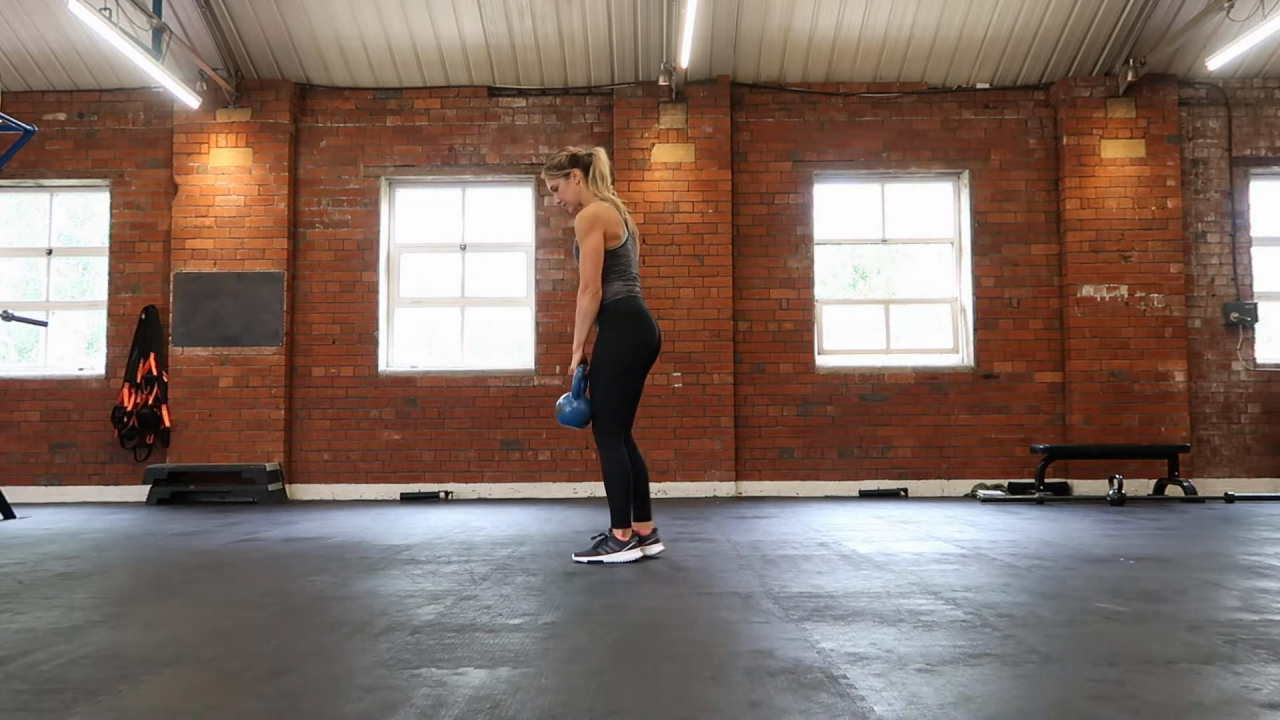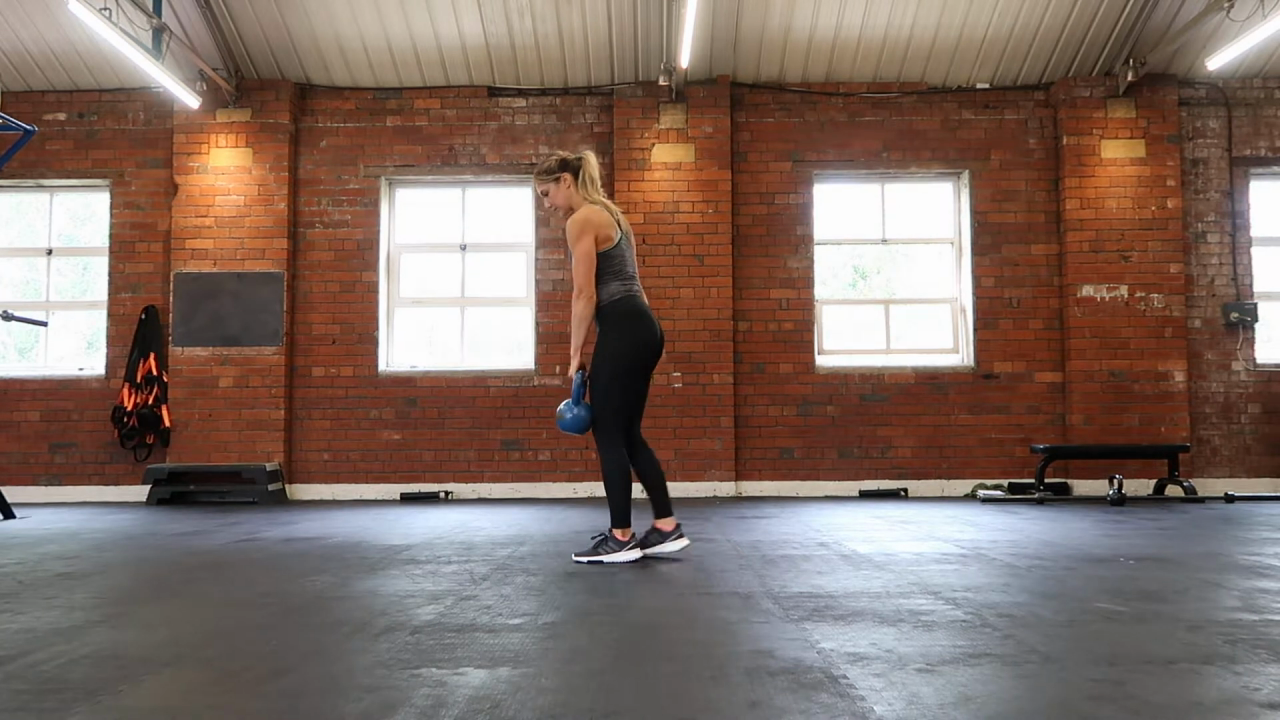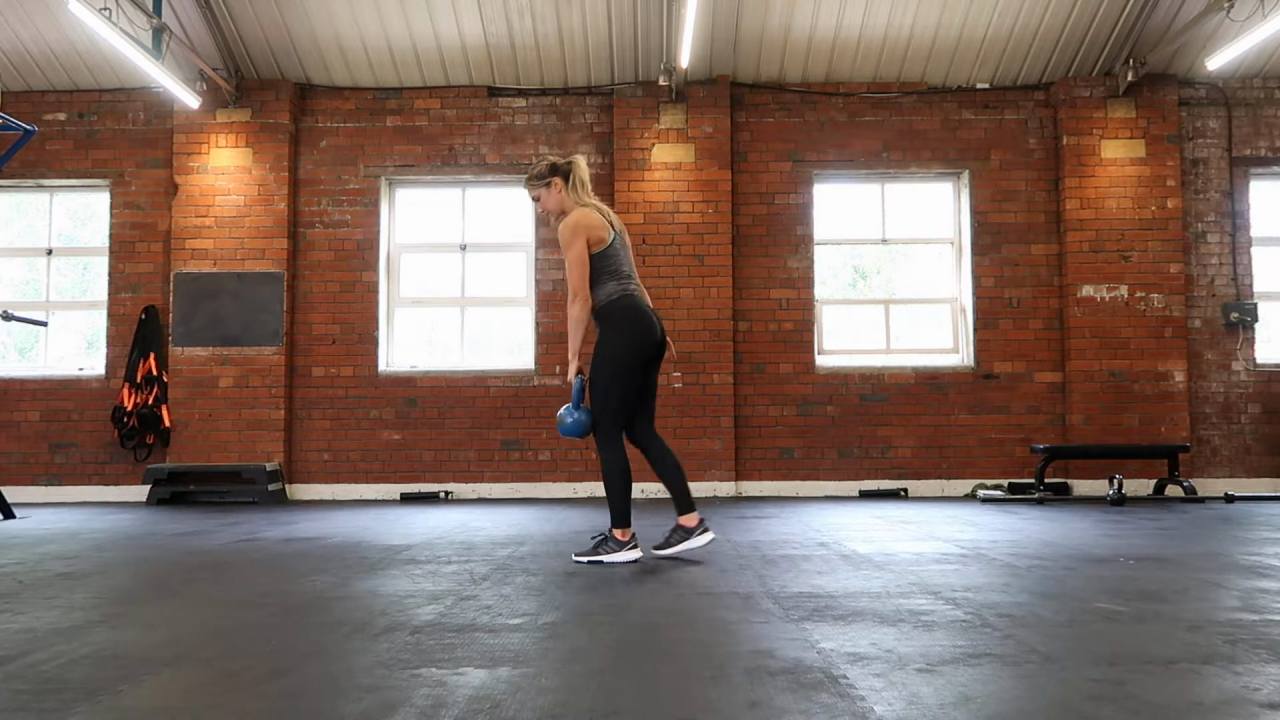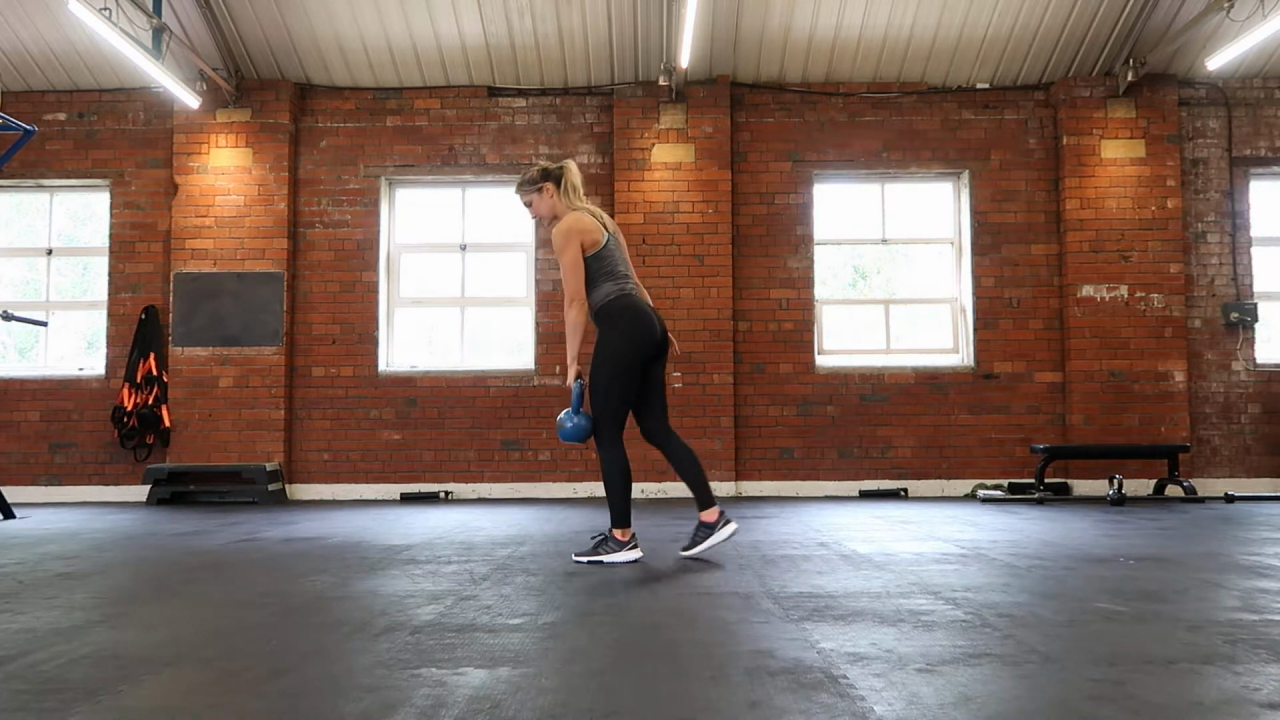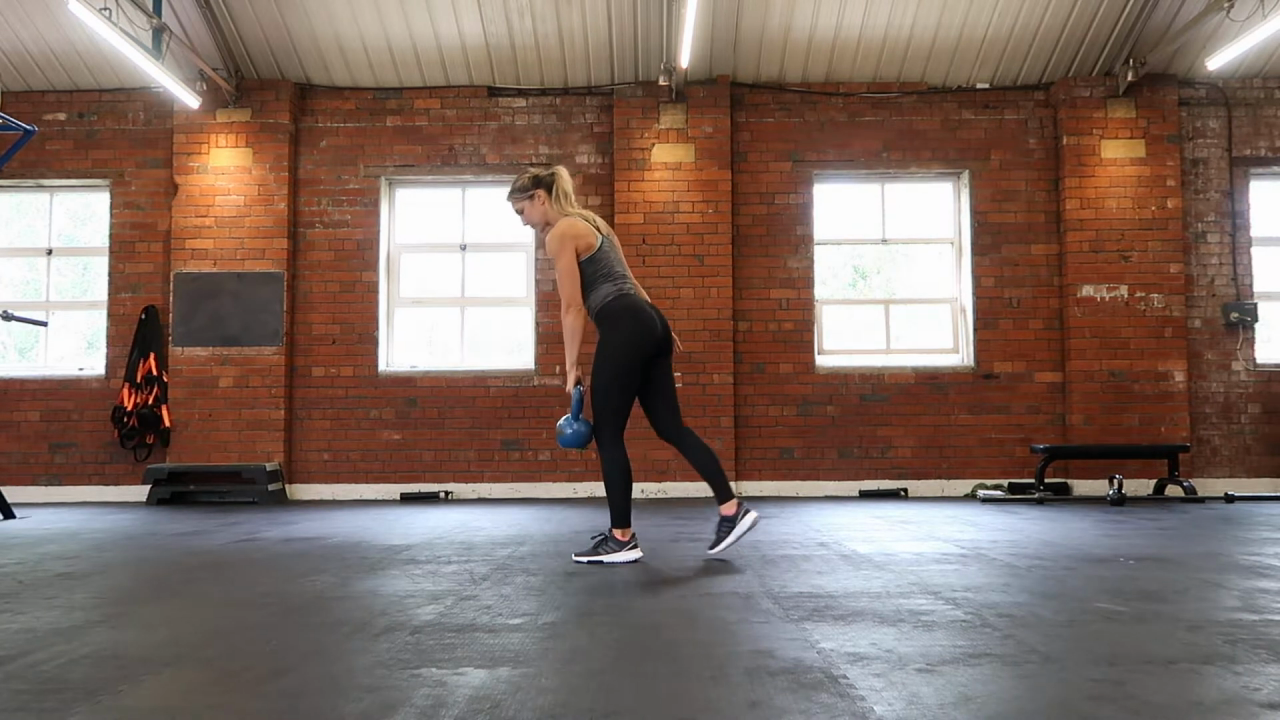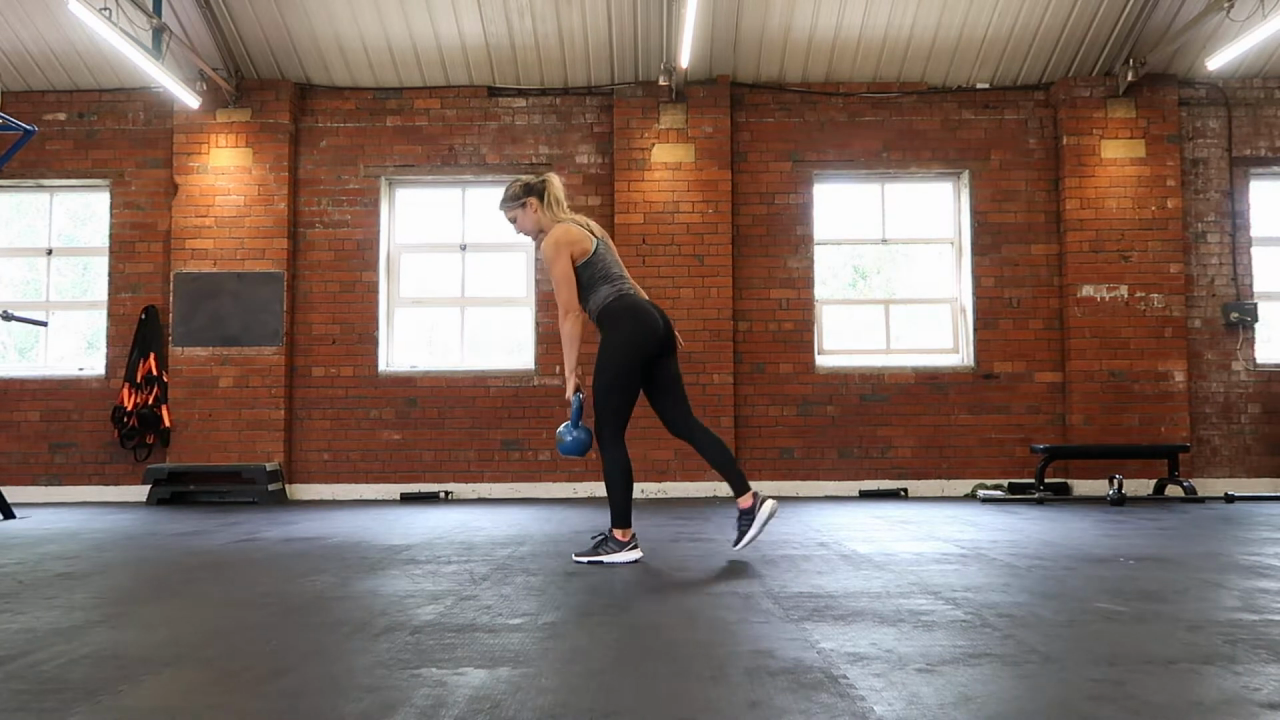
dt=0.1s
person 1, frame 1
left shoulder: (590, 216)
right shoulder: (616, 213)
left elbow: (590, 289)
left wrist: (578, 346)
left hip: (621, 331)
right hip: (639, 327)
left knee: (608, 434)
right knee: (619, 433)
left ankle: (622, 537)
right ankle: (644, 531)
person 1, frame 2
left shoulder: (580, 221)
right shoulder: (610, 214)
left elbow: (584, 294)
left wrist: (575, 353)
left hip: (623, 331)
right hip: (644, 325)
left knee: (608, 435)
right knee: (627, 432)
left ankle: (622, 538)
right ankle: (667, 525)
person 1, frame 3
left shoulder: (572, 224)
right shoulder: (603, 216)
left elbow: (580, 298)
left wrist: (574, 357)
left hip: (622, 331)
right hip: (645, 325)
left knee: (607, 435)
right knee: (641, 430)
left ankle: (622, 538)
right ankle: (690, 522)
person 1, frame 4
left shoulder: (565, 229)
right shoulder: (596, 219)
left elbow: (576, 302)
left wrist: (572, 362)
left hip: (622, 330)
right hip: (646, 323)
left knee: (607, 435)
right knee: (656, 429)
left ankle: (622, 538)
right ankle: (712, 516)
person 1, frame 5
left shoulder: (558, 234)
right shoulder: (589, 222)
left elbow: (573, 308)
left wrist: (572, 368)
left hip: (623, 330)
right hip: (648, 322)
left knee: (608, 435)
right knee: (669, 425)
left ankle: (622, 538)
right ankle: (731, 509)
person 1, frame 6
left shoulder: (553, 242)
right shoulder: (583, 226)
left elbow: (570, 313)
left wrist: (570, 373)
left hip: (626, 330)
right hip: (649, 322)
left knee: (609, 434)
right knee: (681, 422)
left ankle: (622, 538)
right ankle: (749, 501)
